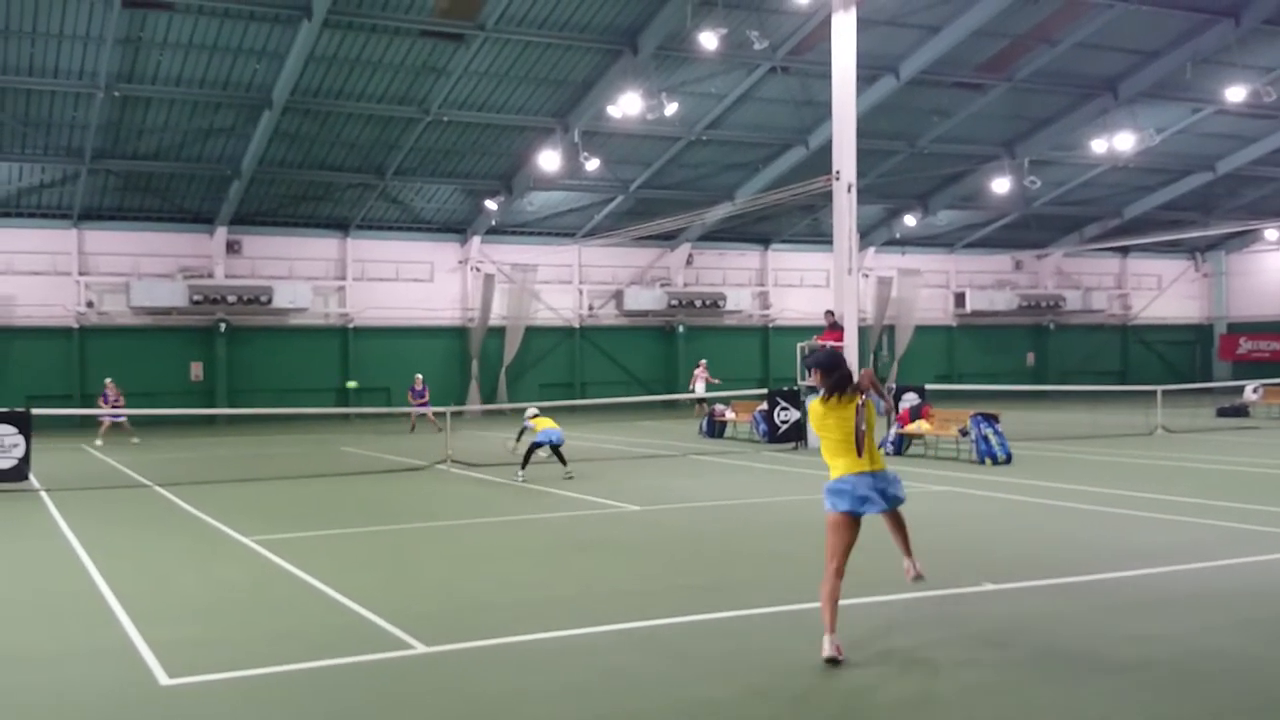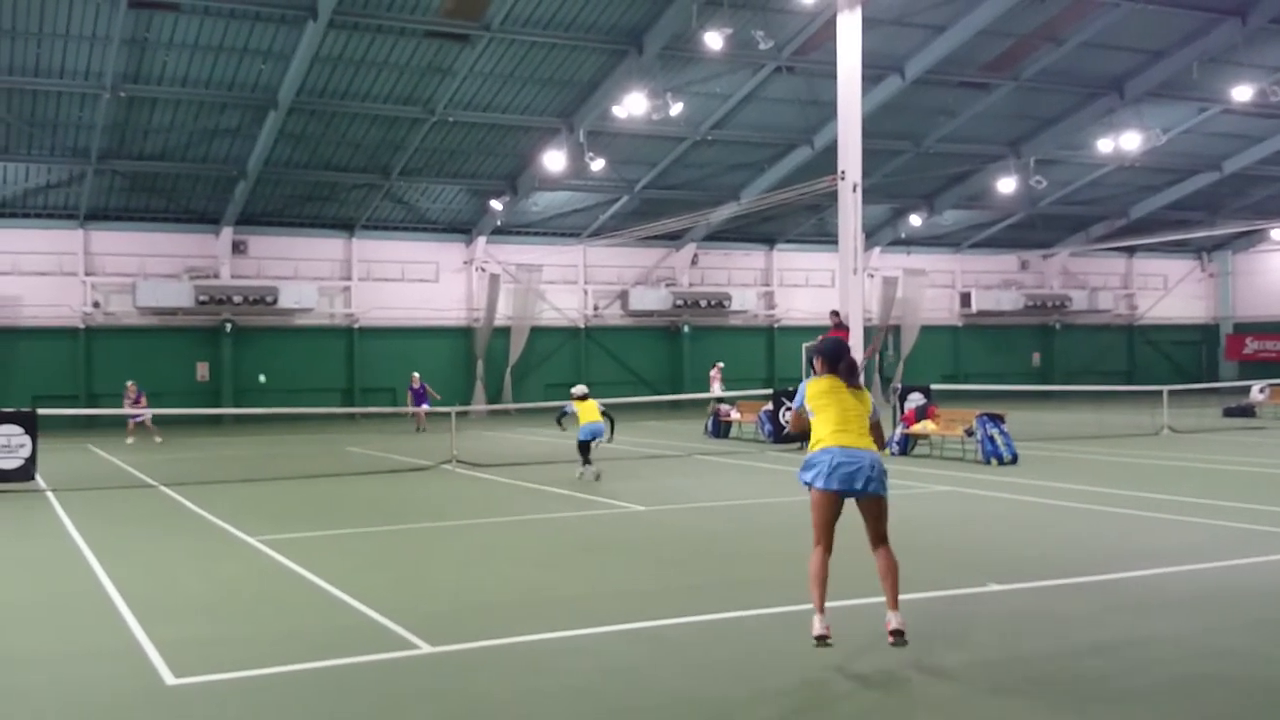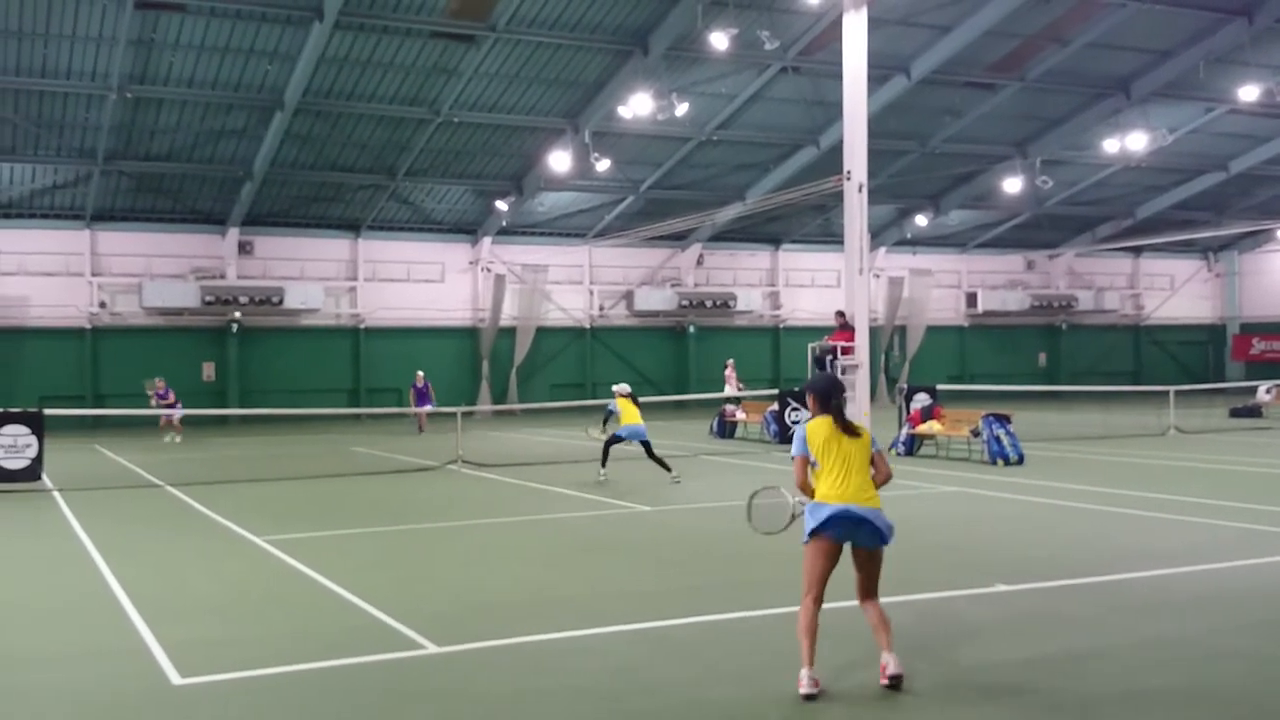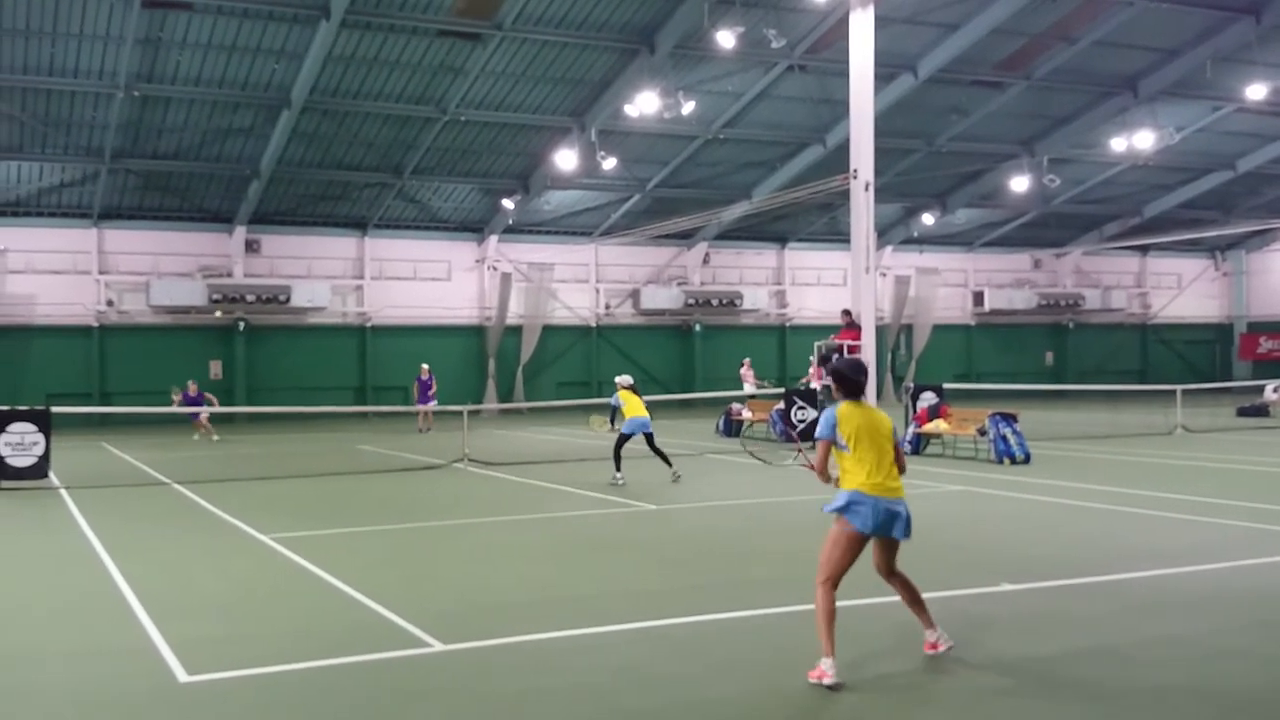
dt=0.3s
person 1, frame 1
left shoulder: (814, 408)
right shoulder: (862, 399)
right elbow: (888, 407)
left wrist: (862, 384)
right wrist: (870, 385)
left hip: (845, 487)
right hip: (876, 479)
left knee: (834, 569)
right knee: (889, 508)
left ankle: (830, 639)
right ankle: (910, 563)
person 1, frame 2
left shoulder: (808, 387)
right shoulder: (865, 393)
right elbow: (880, 442)
left hip: (828, 461)
right hip: (867, 462)
left knee: (821, 547)
right knee: (880, 545)
left ankle: (820, 621)
right ankle: (894, 619)
person 1, frame 3
left shoulder: (806, 430)
right shoulder: (863, 433)
left elbow: (801, 483)
right elbow: (884, 474)
left hip: (828, 514)
right hip: (869, 516)
left knee: (811, 599)
right knee: (868, 598)
left ankle: (807, 674)
right ankle: (890, 660)
person 1, frame 4
left shoulder: (833, 415)
right shoulder: (883, 418)
left elbow: (820, 465)
right elbow: (900, 465)
left wrist: (825, 475)
left hip: (859, 505)
right hip: (893, 504)
left knee: (825, 583)
right knee: (887, 571)
left ankle: (827, 663)
right ankle: (935, 634)
